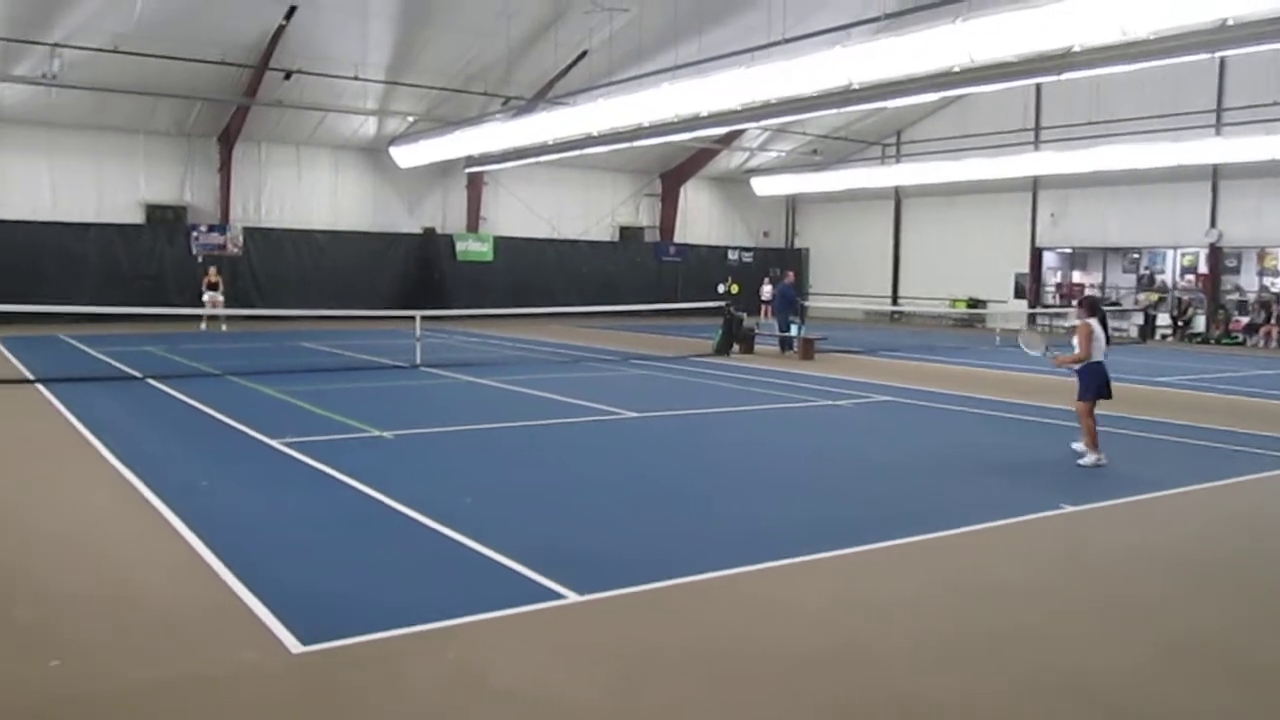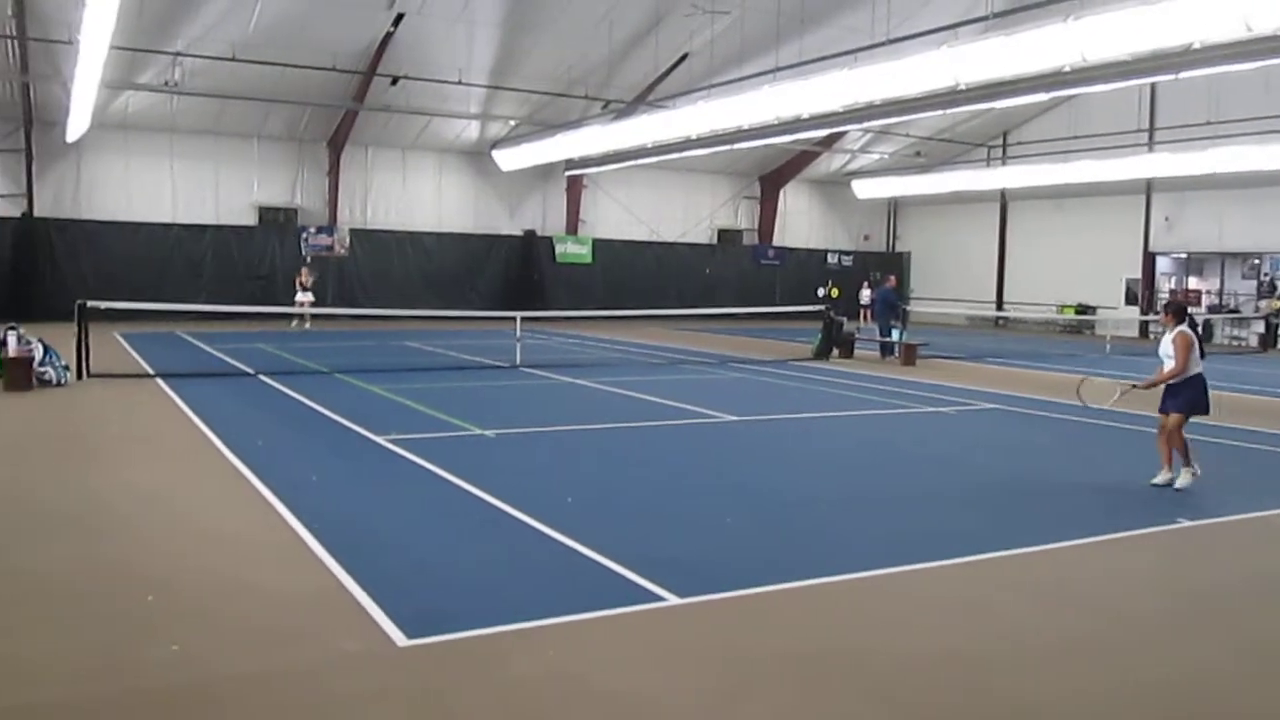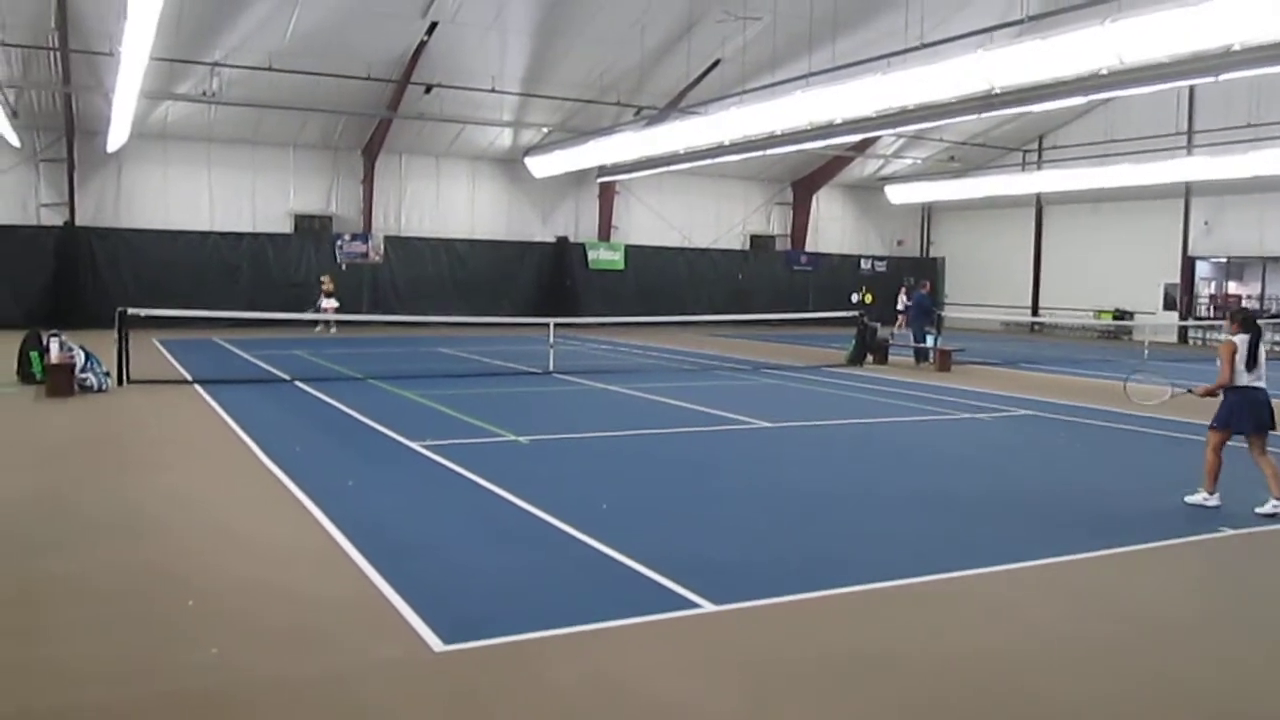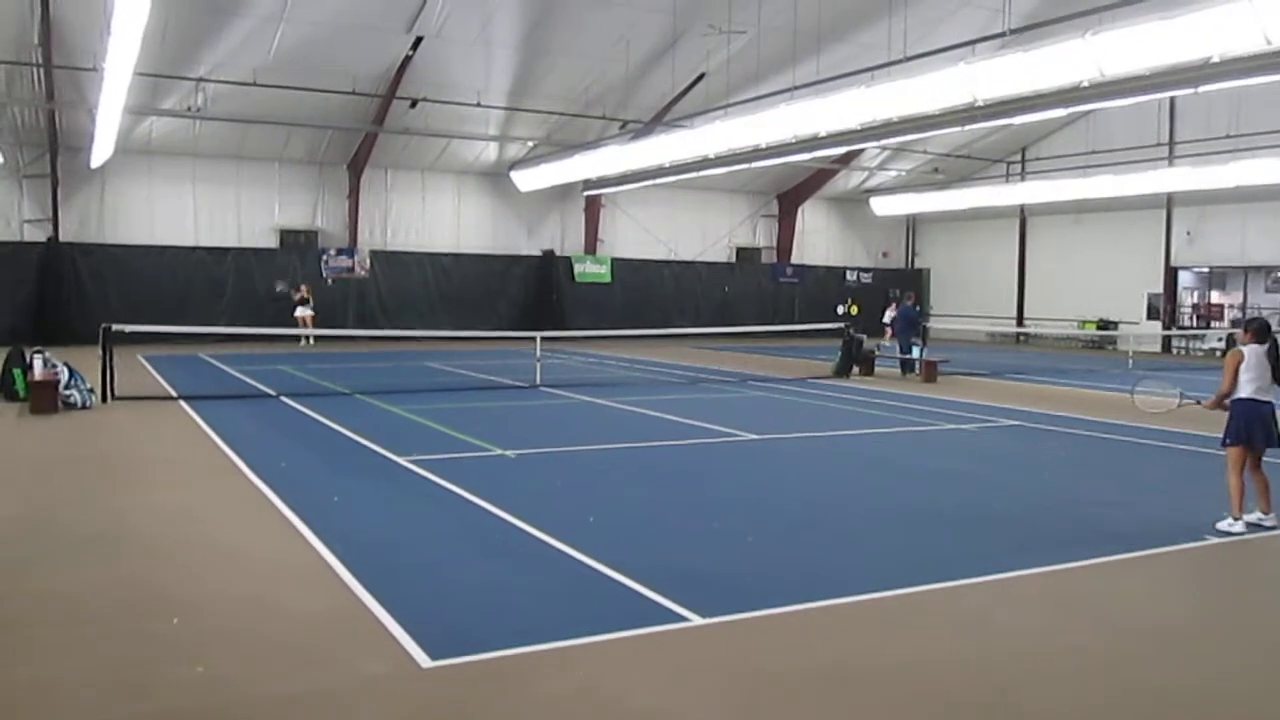
dt=0.7s
person 1, frame 1
left shoulder: (1084, 326)
right shoulder: (1096, 325)
left elbow: (1084, 355)
left wrist: (1063, 360)
right wrist: (1069, 360)
left hip: (1091, 373)
right hip: (1093, 373)
left knee: (1083, 414)
right knee: (1087, 413)
left ankle: (1096, 454)
right ankle: (1088, 443)
person 1, frame 2
left shoulder: (1182, 335)
right shoulder: (1169, 335)
left elbow: (1179, 369)
left wrist: (1153, 381)
right wrist: (1155, 380)
left hip: (1190, 386)
right hip: (1174, 386)
left knee: (1172, 428)
right knee: (1163, 428)
left ankle: (1188, 467)
right ankle: (1167, 471)
person 1, frame 3
left shoulder: (1229, 344)
right shoulder: (1258, 344)
left elbow: (1226, 379)
left wrist: (1206, 390)
right wrist: (1216, 390)
left hip: (1238, 400)
right hip: (1260, 398)
left knee: (1213, 446)
right knee: (1260, 452)
left ankle: (1209, 494)
person 1, frame 4
left shoulder: (1237, 354)
left elbow: (1226, 388)
left wrist: (1215, 402)
right wrist: (1228, 403)
left hip: (1244, 411)
left knee: (1235, 469)
right knee: (1254, 466)
left ankle: (1236, 519)
